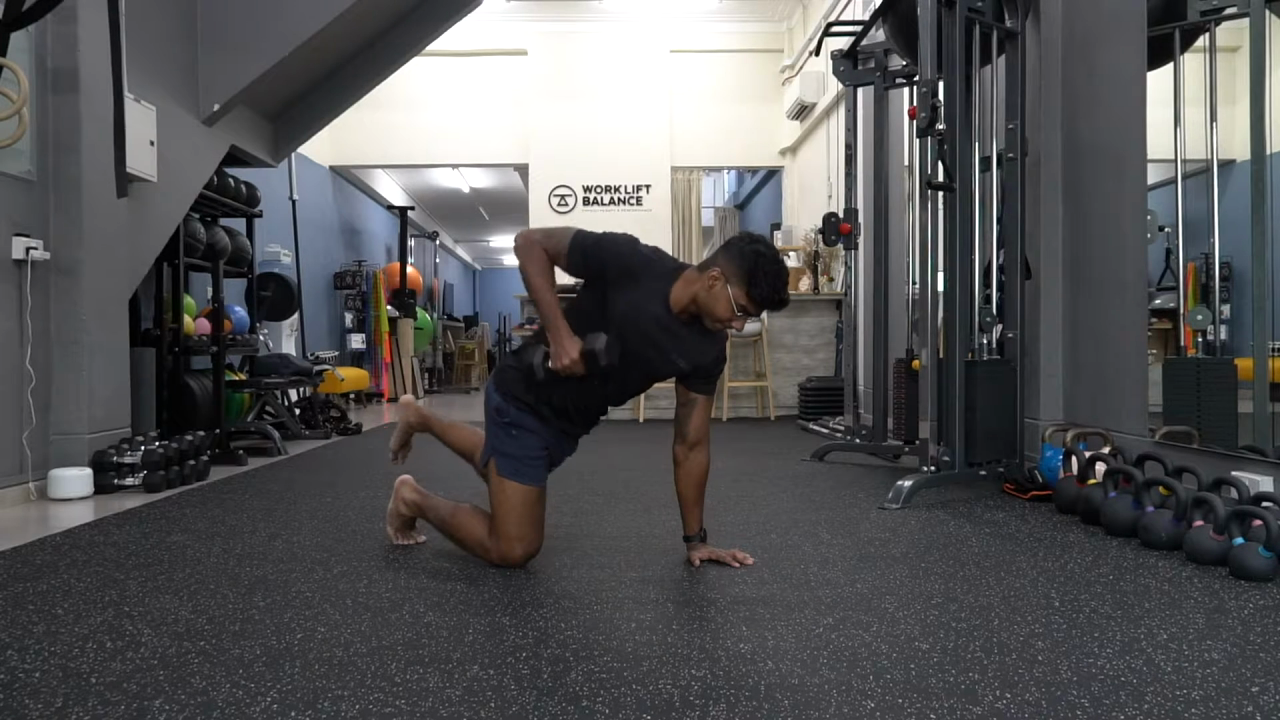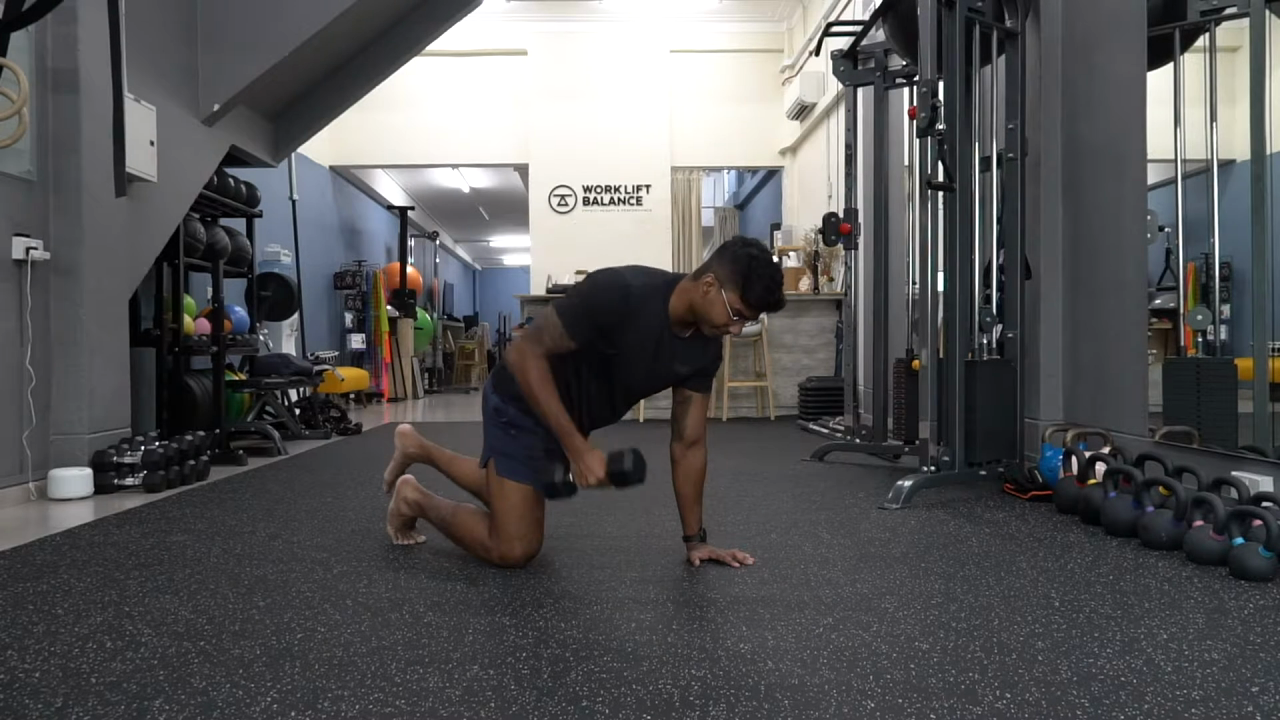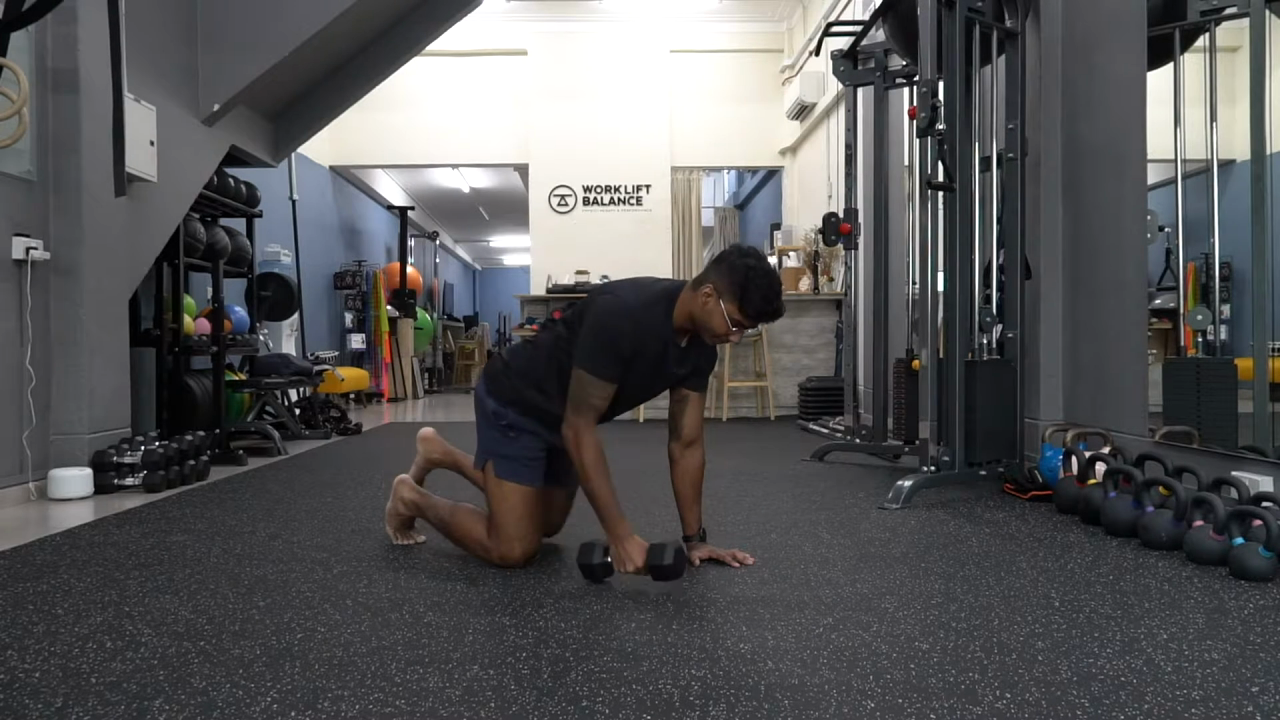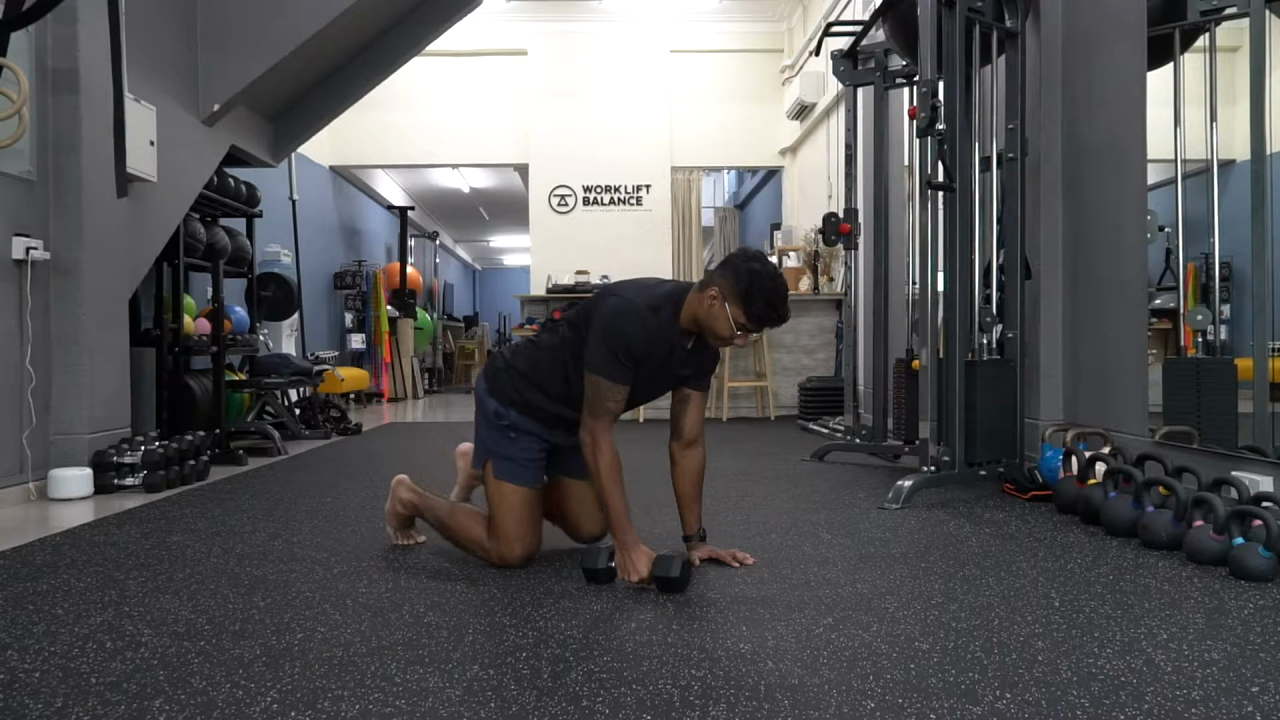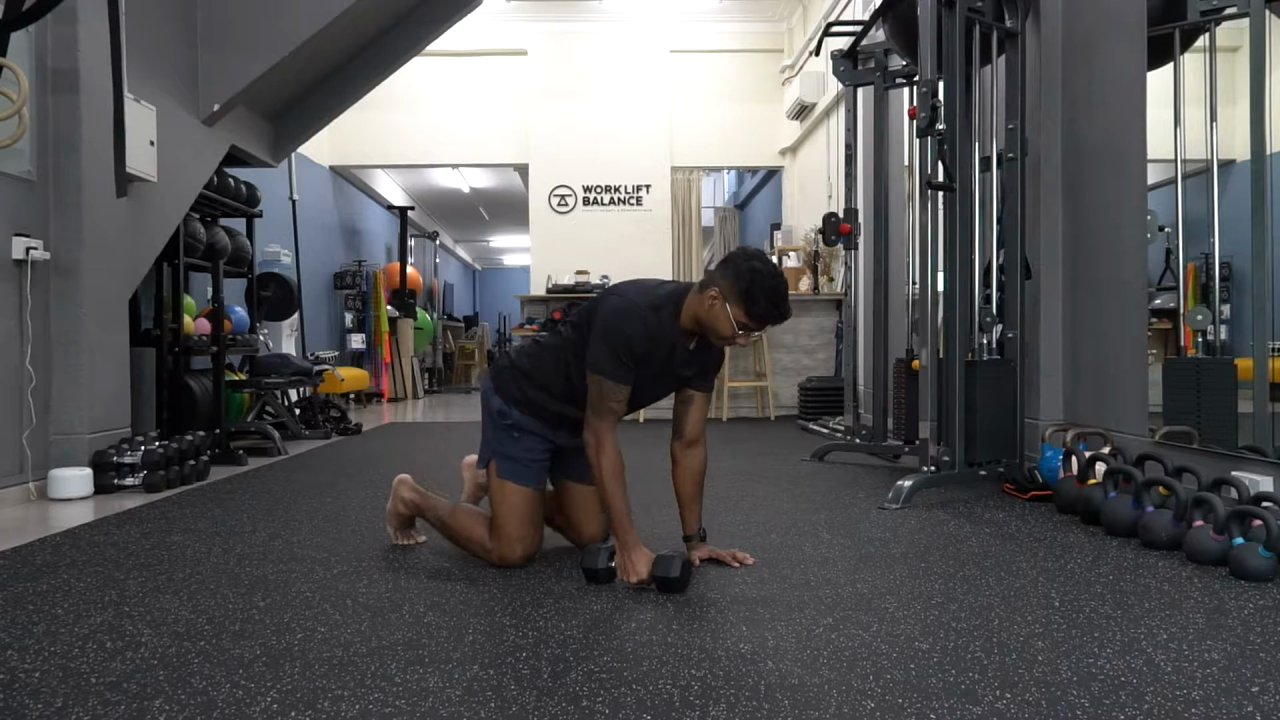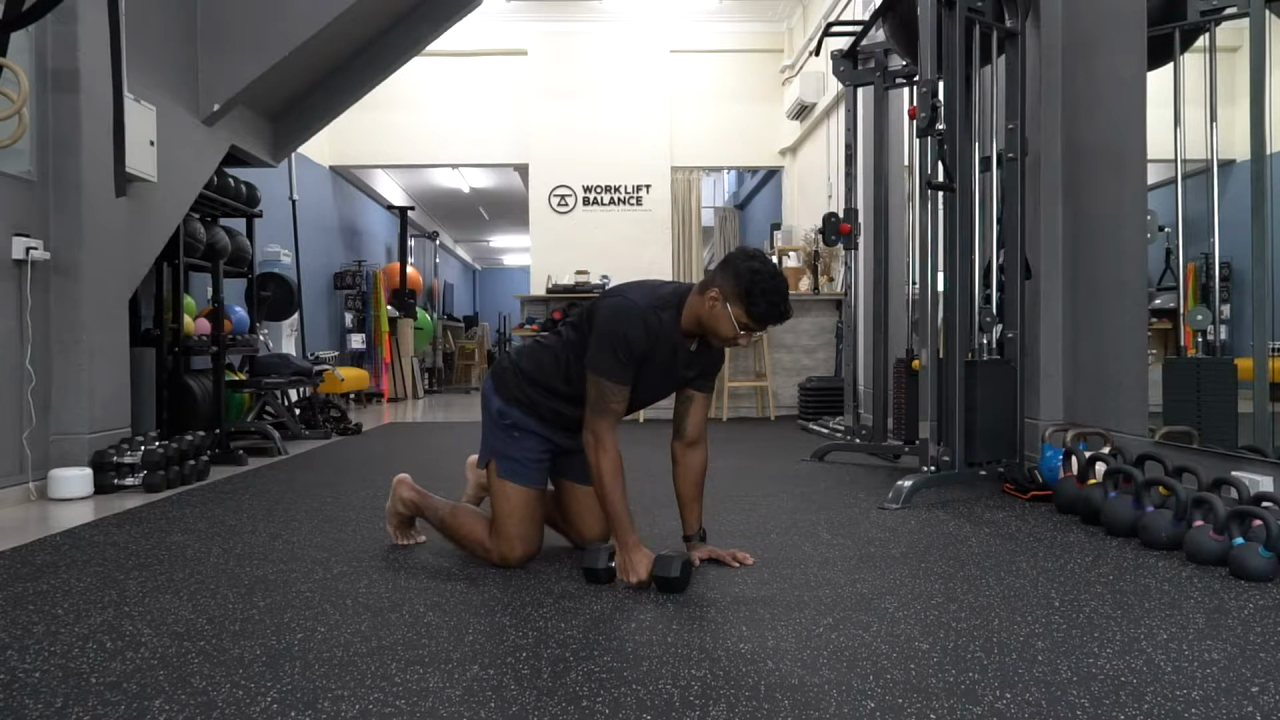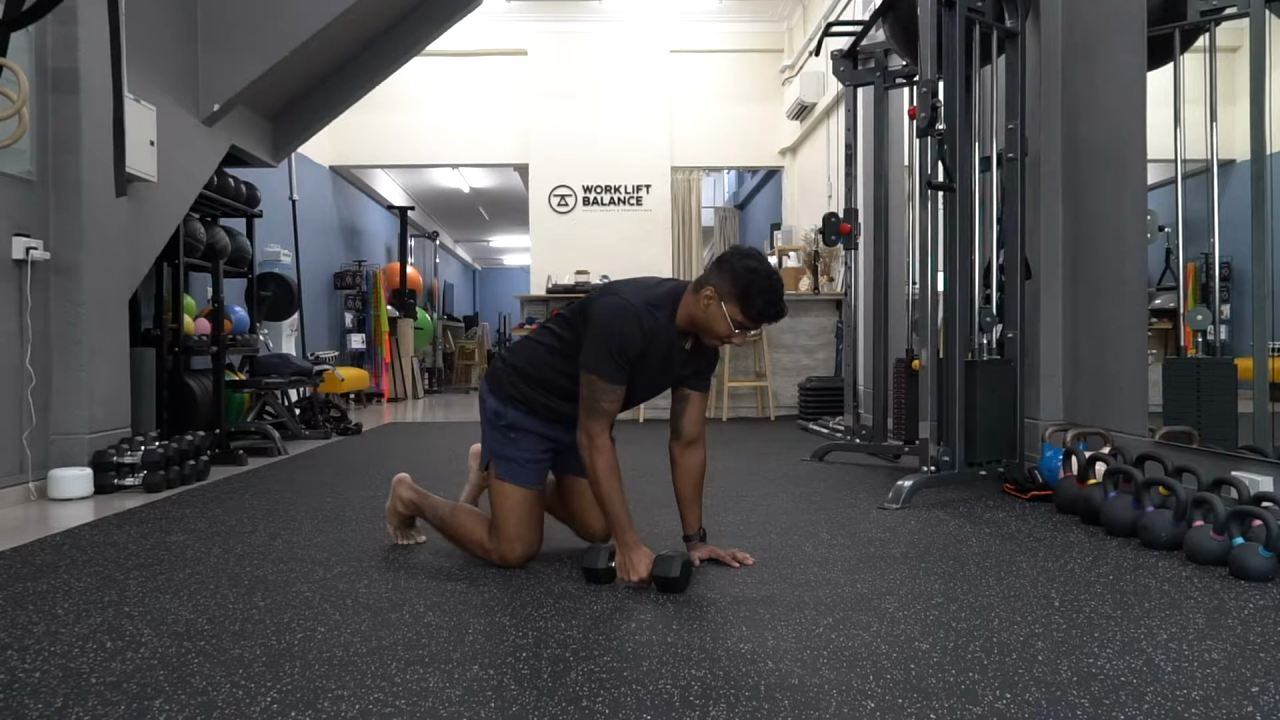
dt=0.4s
person 1, frame 1
left shoulder: (708, 349)
right shoulder: (631, 263)
left elbow: (690, 445)
right elbow: (530, 243)
left wrist: (695, 540)
right wrist: (559, 334)
left hip: (572, 415)
right hip: (524, 398)
left knee: (505, 474)
right knee: (512, 549)
left ankle: (420, 417)
right ankle: (414, 499)
person 1, frame 2
left shoulder: (705, 348)
right shoulder: (621, 293)
left elbow: (688, 443)
right elbow: (522, 354)
left wrist: (695, 539)
right wrist: (577, 449)
left hip: (570, 418)
right hip: (520, 404)
left knee: (518, 505)
right knee: (514, 549)
left ankle: (418, 447)
right ankle: (415, 499)
person 1, frame 3
left shoulder: (700, 347)
right shoulder: (623, 314)
left elbow: (686, 443)
right elbow: (579, 429)
left wrist: (694, 539)
right wrist: (620, 534)
left hip: (561, 415)
right hip: (514, 402)
left knee: (544, 524)
right knee: (513, 549)
left ankle: (439, 452)
right ankle: (411, 499)
person 1, frame 4
left shoulder: (703, 346)
right shoulder: (630, 315)
left elbow: (687, 442)
right elbow: (596, 434)
left wrist: (695, 539)
right wrist: (628, 544)
left hip: (568, 414)
right hip: (514, 401)
left knee: (589, 529)
right knee: (512, 551)
left ankle: (481, 471)
right ankle: (410, 498)
person 1, frame 5
left shoulder: (707, 348)
right shoulder: (630, 315)
left elbow: (688, 442)
right elbow: (601, 434)
left wrist: (695, 539)
right wrist: (629, 544)
left hip: (575, 417)
right hip: (521, 403)
left knee: (591, 535)
right knee: (512, 551)
left ankle: (486, 478)
right ankle: (411, 498)
person 1, frame 6
left shoulder: (708, 348)
right shoulder: (630, 317)
left elbow: (690, 443)
right elbow: (600, 435)
left wrist: (695, 539)
right wrist: (629, 544)
left hip: (576, 417)
right hip: (521, 404)
left knee: (592, 535)
right knee: (513, 550)
left ankle: (490, 479)
right ankle: (411, 497)
person 1, frame 7
left shoulder: (703, 344)
right shoulder: (626, 315)
left elbow: (687, 442)
right elbow: (593, 434)
left wrist: (695, 539)
right wrist: (629, 544)
left hip: (575, 411)
right hip: (519, 401)
left knee: (596, 529)
right knee: (514, 551)
left ankle: (490, 469)
right ankle: (411, 499)
